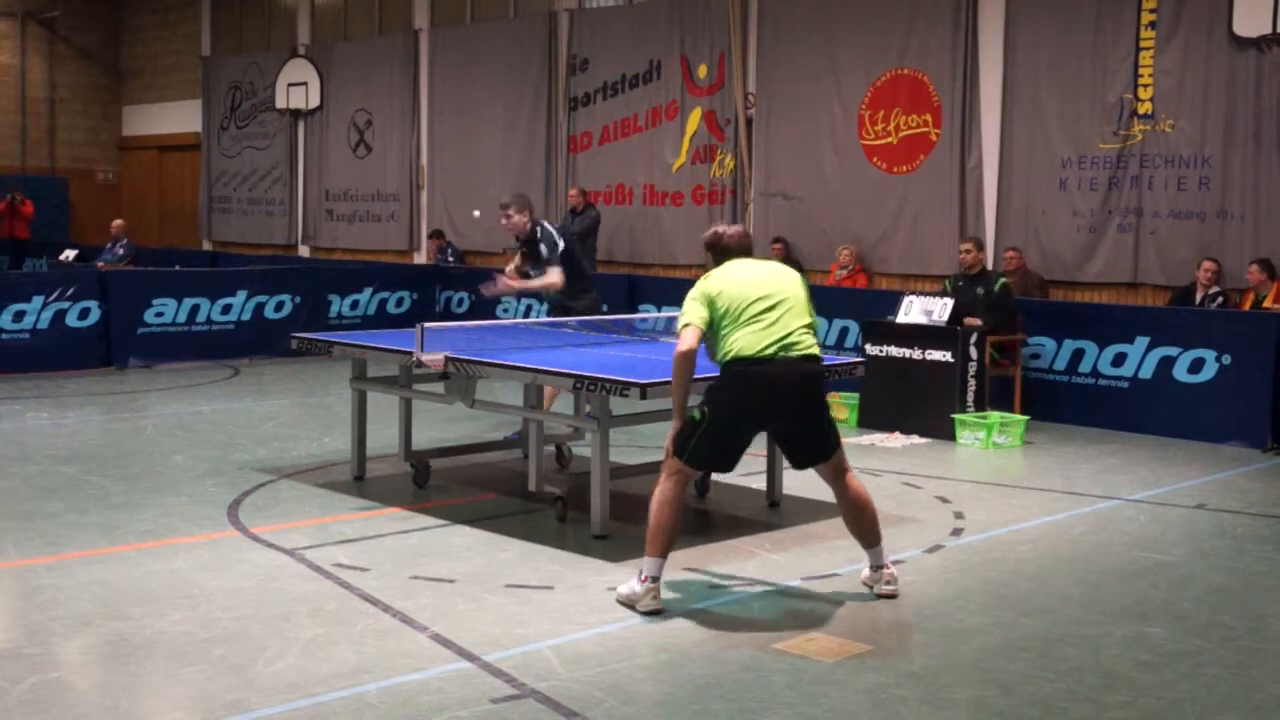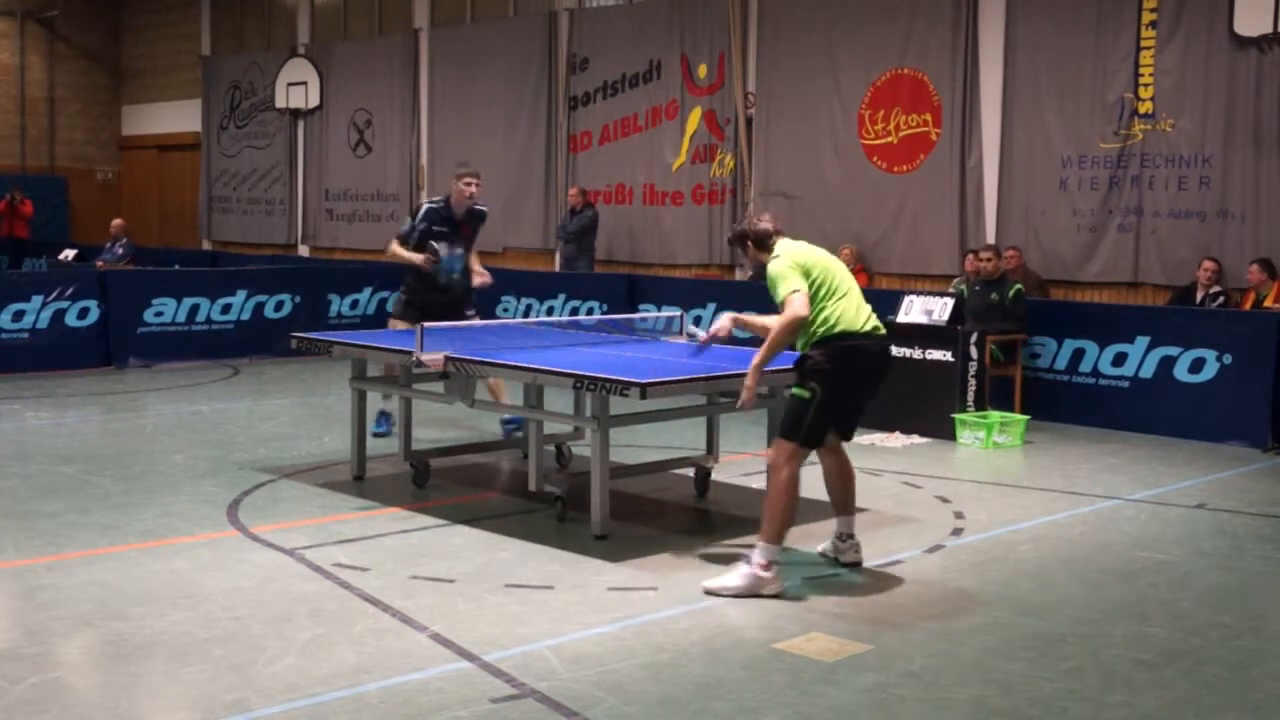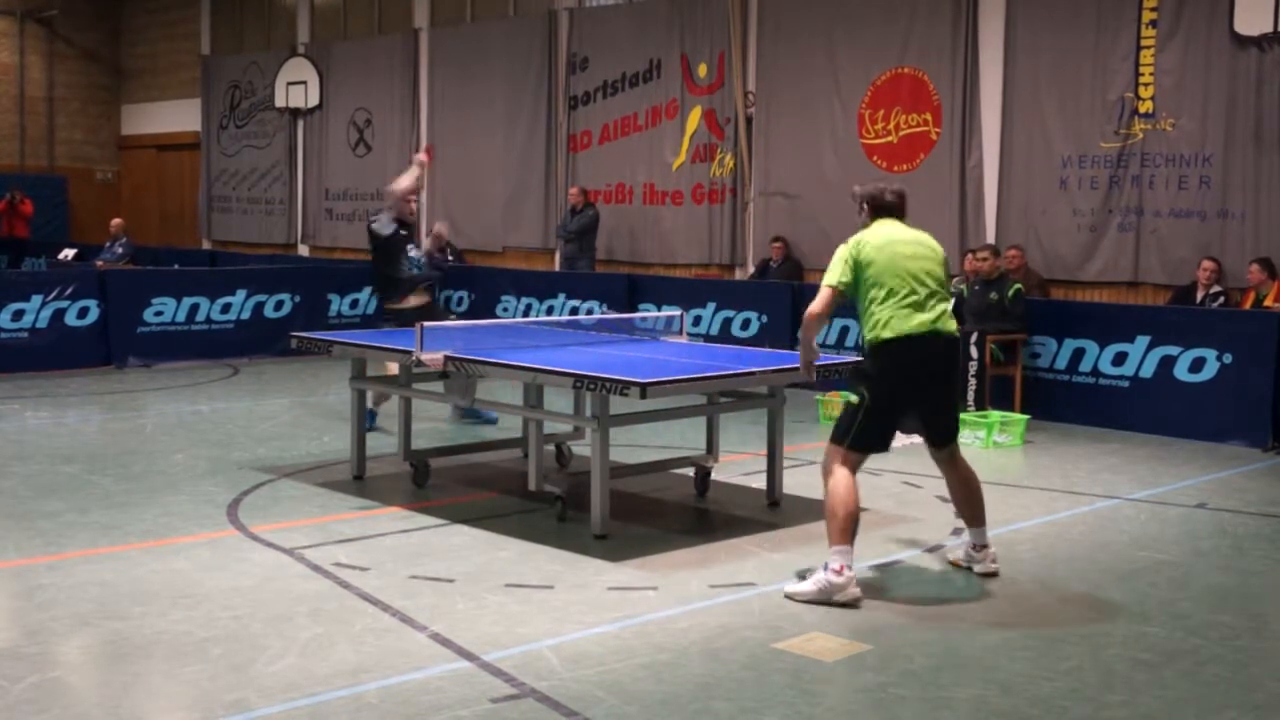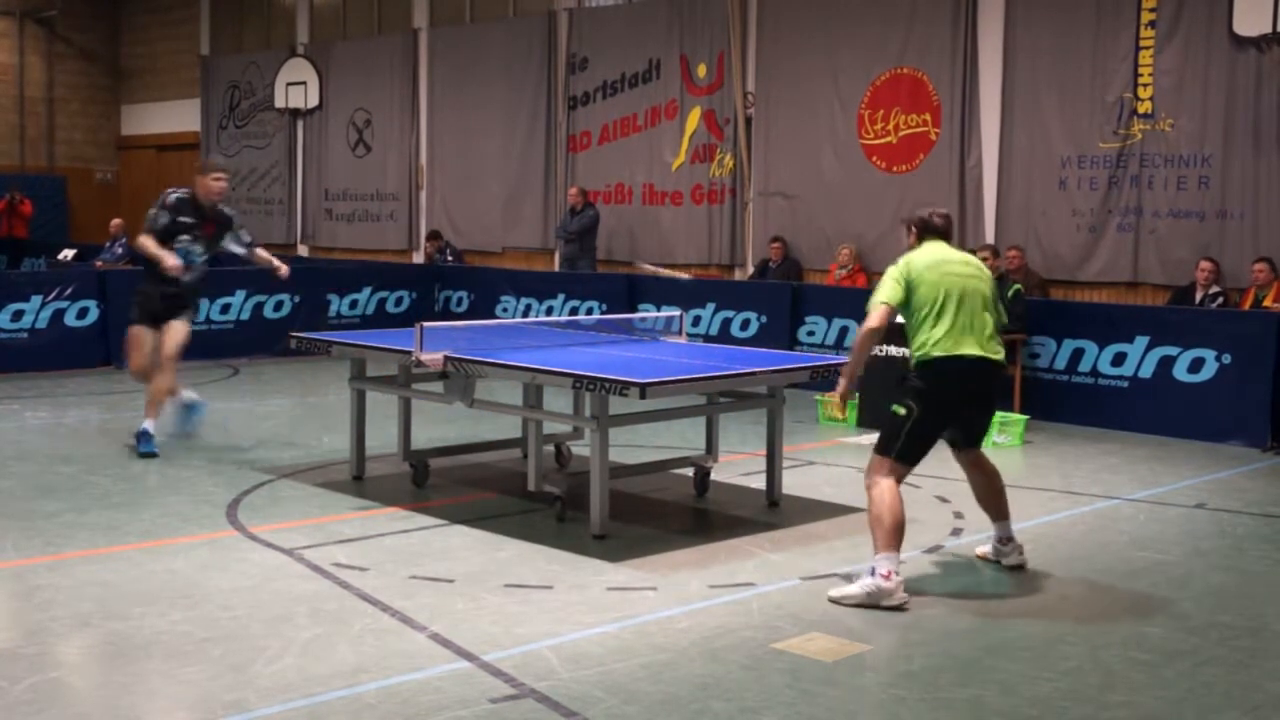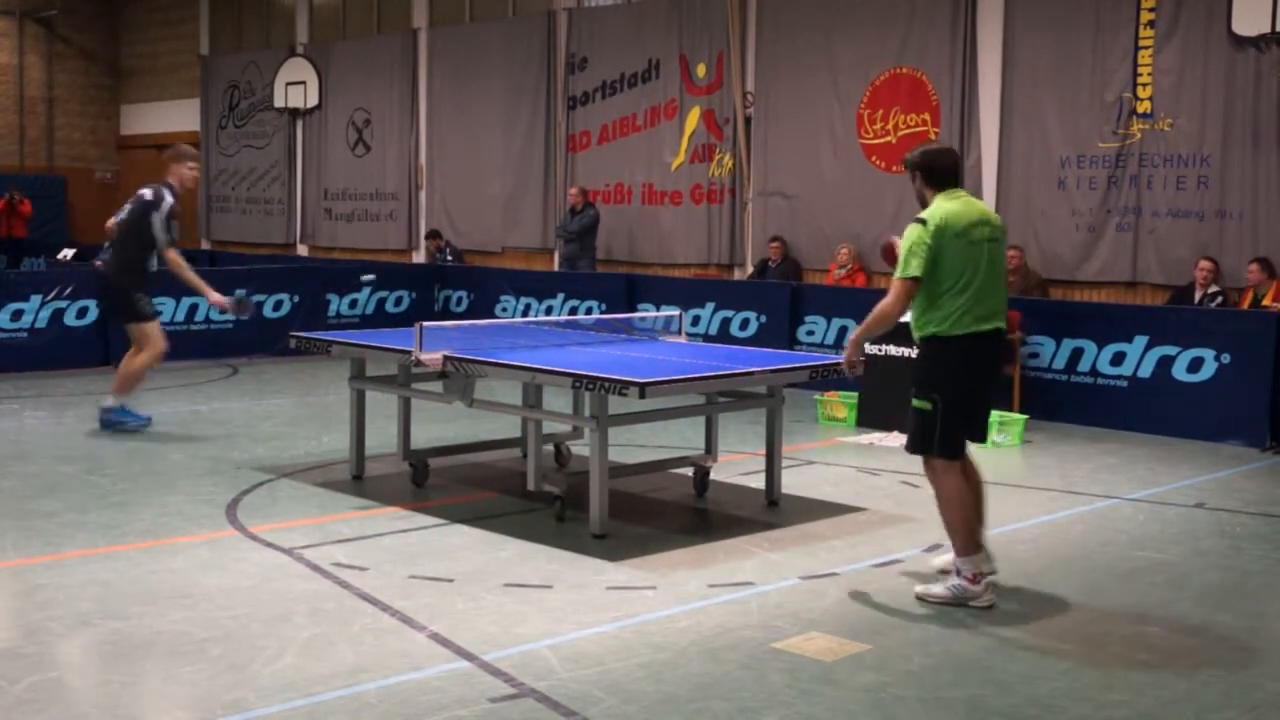
dt=1s
person 1, frame 1
left shoulder: (707, 285)
right shoulder: (787, 274)
left elbow: (686, 349)
left wrist: (679, 416)
left hip: (745, 380)
right hip: (801, 377)
left knee: (675, 473)
right knee: (838, 472)
left ankle: (647, 584)
right ankle: (881, 570)
person 1, frame 2
left shoulder: (781, 261)
right shoulder: (805, 252)
left elbow: (798, 315)
left wrist: (756, 365)
right wrist: (738, 320)
left hip: (839, 352)
right hip: (870, 348)
left knee: (784, 457)
right knee: (828, 443)
left ankle: (762, 568)
right ankle: (845, 542)
person 1, frame 3
left shoulder: (855, 246)
right shoulder: (930, 244)
left elbow: (817, 311)
left wrist: (806, 347)
left hip: (892, 355)
right hip: (943, 352)
left knee: (839, 461)
right knee: (946, 452)
left ankle: (838, 572)
right ankle: (980, 549)
person 1, frame 4
left shoulder: (907, 265)
right shoulder: (979, 268)
left elbow: (875, 326)
left wrist: (847, 376)
left hip: (939, 372)
right hip: (987, 373)
left knee: (882, 472)
right knee: (969, 454)
left ankle: (885, 576)
right ankle: (1007, 544)
person 1, frame 5
left shoulder: (928, 224)
right shoulder: (989, 218)
left elbow: (897, 303)
left wrist: (857, 338)
left hip: (948, 350)
right hip: (987, 345)
left knee: (942, 465)
right knee: (954, 455)
left ankle: (973, 578)
right ankle: (973, 553)
person 2, frame 1
left shoulder: (545, 237)
right shoulder: (525, 236)
left elbow: (556, 281)
right elbow: (523, 256)
left wrist: (515, 286)
right wrist: (512, 268)
left hip: (579, 305)
right hip: (562, 306)
person 2, frame 2
left shoulder: (479, 215)
right shoulder: (428, 211)
right elbow: (392, 249)
left wrist: (475, 269)
right wrist: (414, 258)
left hip: (456, 297)
right hip: (417, 295)
left ankle: (507, 414)
right ankle: (385, 412)
person 2, frame 3
left shoulder: (409, 229)
right shoulder: (382, 226)
right elbow: (394, 193)
right wrist: (417, 165)
left hip: (427, 310)
right hip: (398, 316)
left ankle: (464, 405)
right ankle: (370, 409)
person 2, frame 4
left shoulder: (225, 219)
right shoulder: (173, 201)
left elbow: (249, 250)
right elbow: (142, 240)
left wrist: (276, 264)
right wrist: (164, 255)
left hip: (183, 297)
right hip: (152, 291)
left knee: (168, 355)
right knee: (139, 366)
left ankle: (147, 429)
right ankle: (187, 399)
person 2, frame 5
left shoulder: (147, 193)
right shoulder: (164, 200)
left elbow: (112, 225)
right elbow: (169, 254)
right wrist: (206, 292)
left hip: (117, 279)
right hip: (122, 280)
left knee: (141, 346)
right knee: (157, 347)
left ankle: (114, 407)
right ankle: (114, 407)
